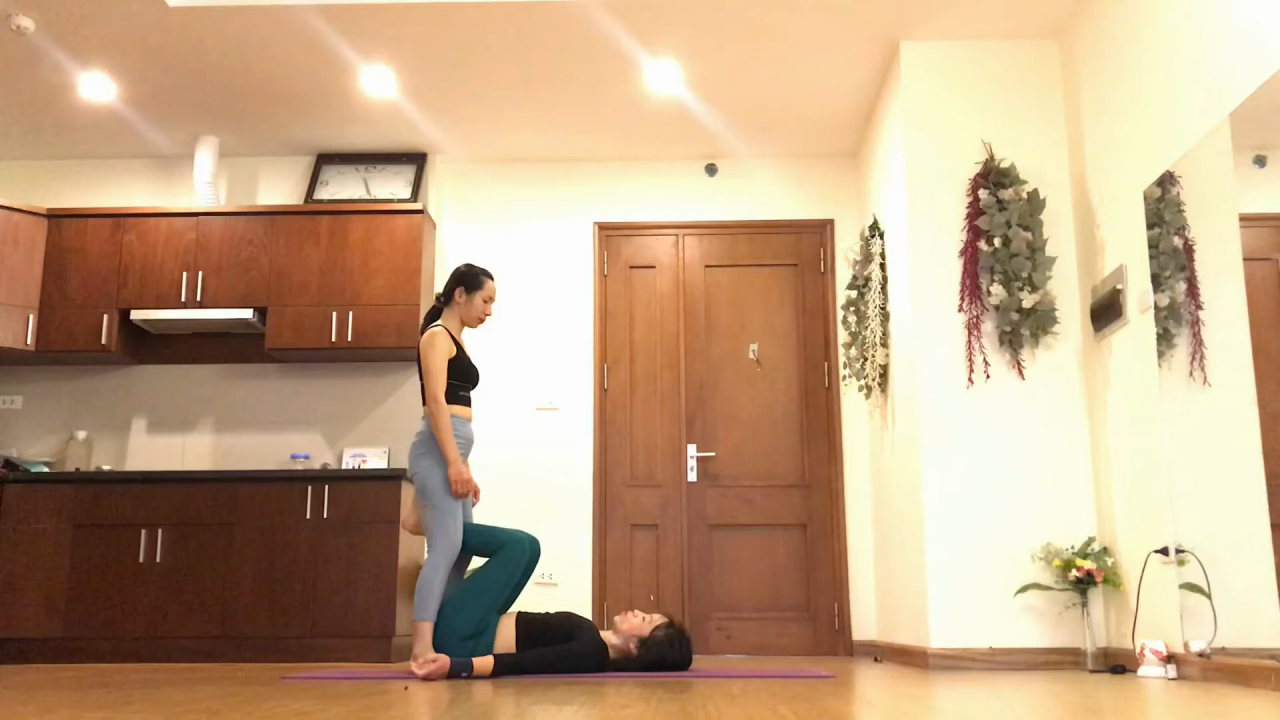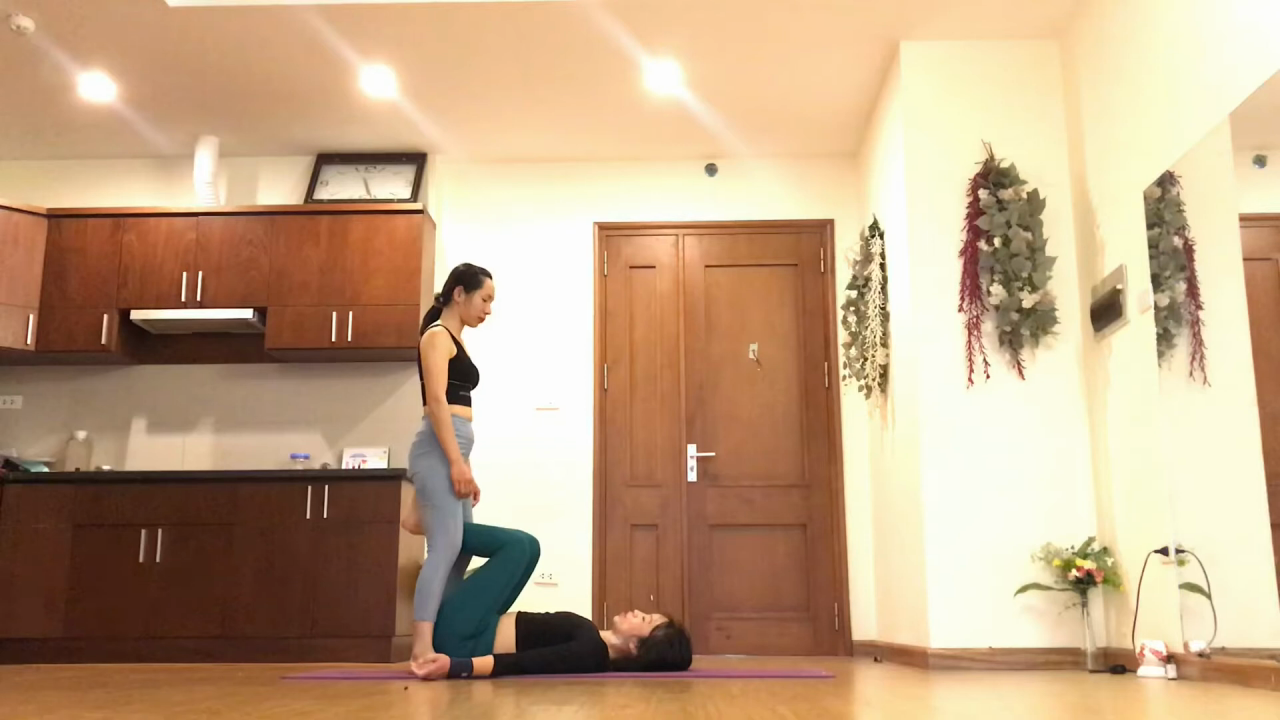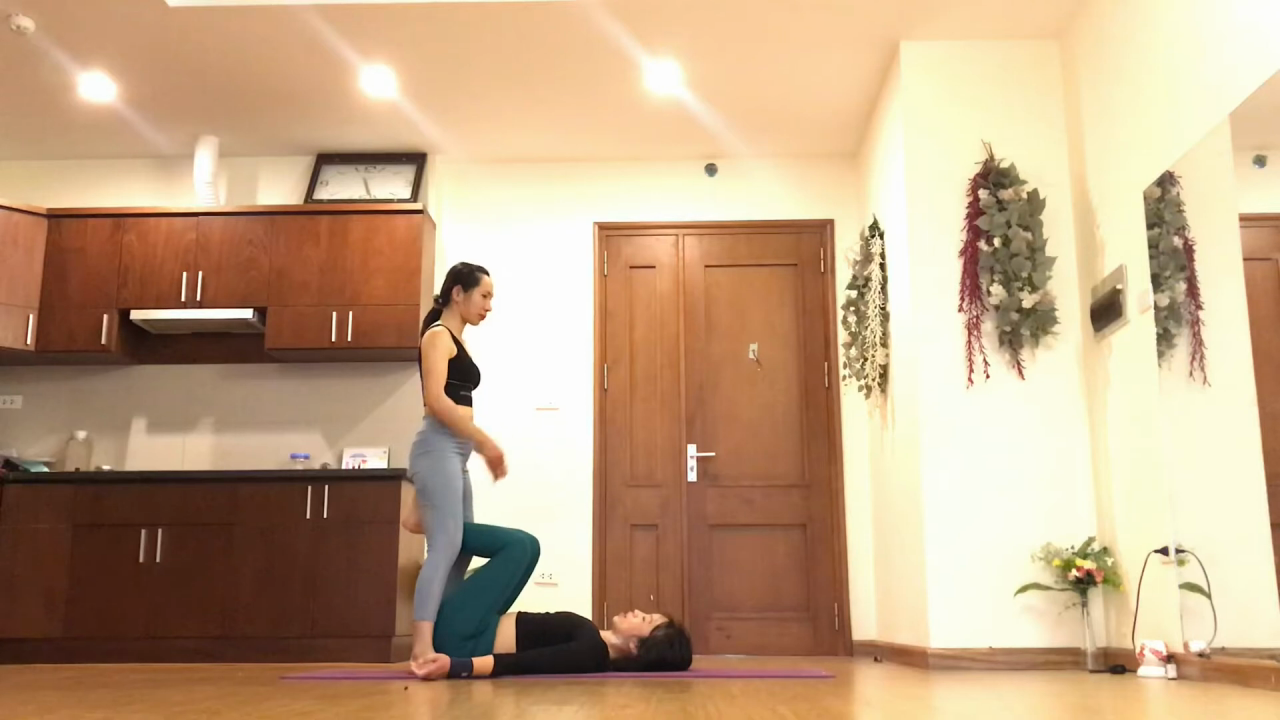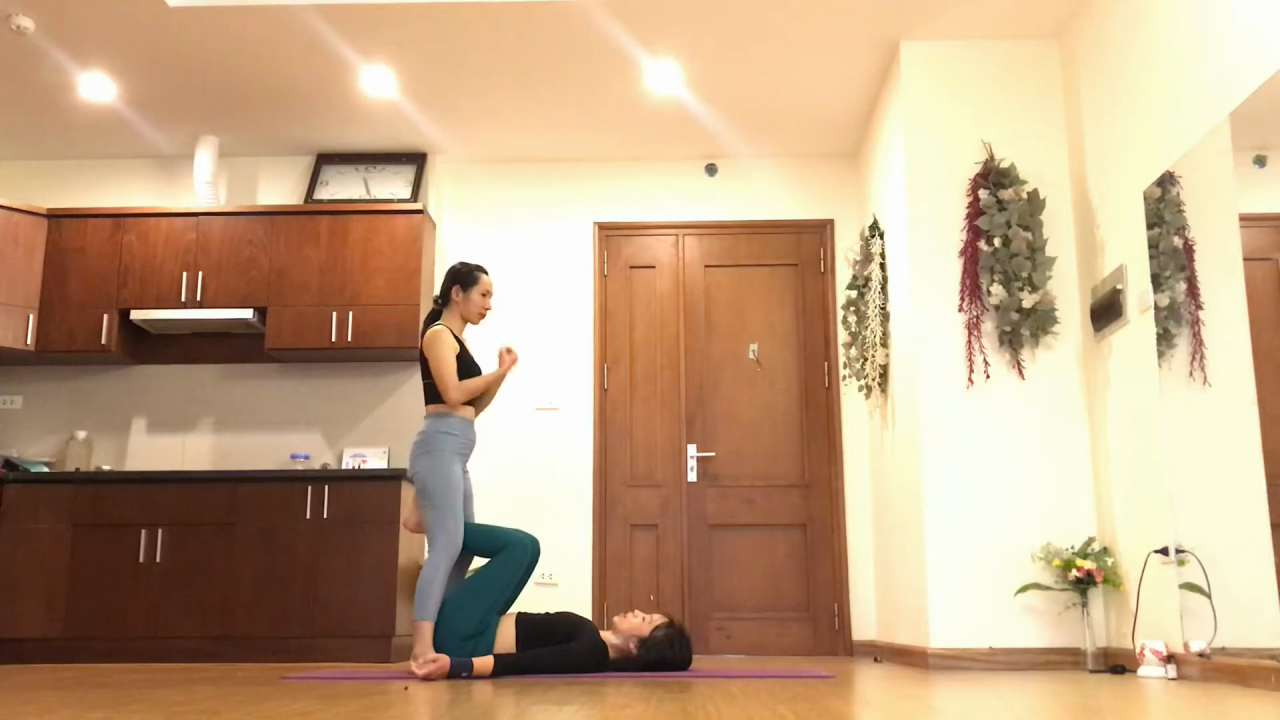
dt=0.3s
person 1, frame 1
left shoulder: (455, 341)
right shoulder: (437, 335)
right elbow: (436, 401)
left wrist: (463, 466)
right wrist: (454, 463)
left hip: (451, 451)
right hip: (438, 450)
left knee: (461, 550)
right knee: (445, 547)
right ankle: (422, 649)
person 1, frame 2
left shoulder: (454, 341)
right shoulder: (437, 335)
right elbow: (436, 401)
left wrist: (463, 466)
right wrist: (457, 462)
left hip: (451, 451)
right hip: (439, 450)
left knee: (461, 550)
right knee: (445, 547)
right ankle: (422, 648)
person 1, frame 3
left shoulder: (455, 341)
right shoulder: (438, 335)
right elbow: (438, 400)
left wrist: (482, 445)
right wrist: (485, 441)
left hip: (453, 454)
right hip: (439, 449)
left knee: (461, 550)
right knee: (445, 547)
right ankle: (422, 649)
person 1, frame 4
left shoulder: (457, 340)
right shoulder: (439, 334)
right elbow: (452, 394)
left wrist: (498, 375)
right wrist: (498, 374)
left hip: (455, 452)
right hip: (440, 447)
left knee: (462, 549)
right knee: (446, 546)
right ankle: (422, 648)
person 2, frame 1
left shoulder: (591, 653)
right shoulder: (594, 642)
left elbow: (521, 663)
left wrist: (456, 665)
left hip: (462, 640)
right hip: (473, 638)
left knee: (520, 546)
right knee: (523, 547)
person 2, frame 2
left shoulder: (592, 653)
right shoulder: (595, 642)
left elbow: (521, 664)
left wrist: (455, 666)
left hip: (463, 640)
right hip: (477, 635)
left knee: (521, 546)
right knee: (523, 548)
person 2, frame 3
left shoulder: (592, 653)
right shoulder: (594, 642)
left elbow: (520, 663)
left wrist: (456, 666)
left hip: (463, 640)
right hip: (475, 638)
left knee: (521, 546)
right knee: (523, 547)
person 2, frame 4
left shoulder: (592, 653)
right shoulder: (595, 643)
left elbow: (520, 664)
left wrist: (455, 666)
left hip: (463, 641)
right hip: (473, 637)
left knee: (521, 546)
right knee: (523, 547)
